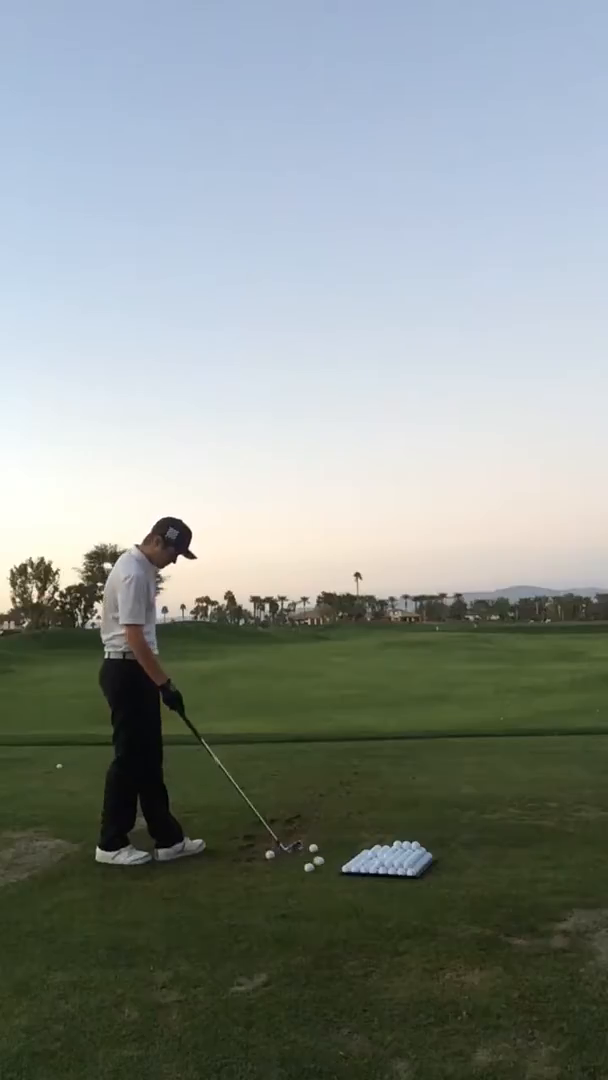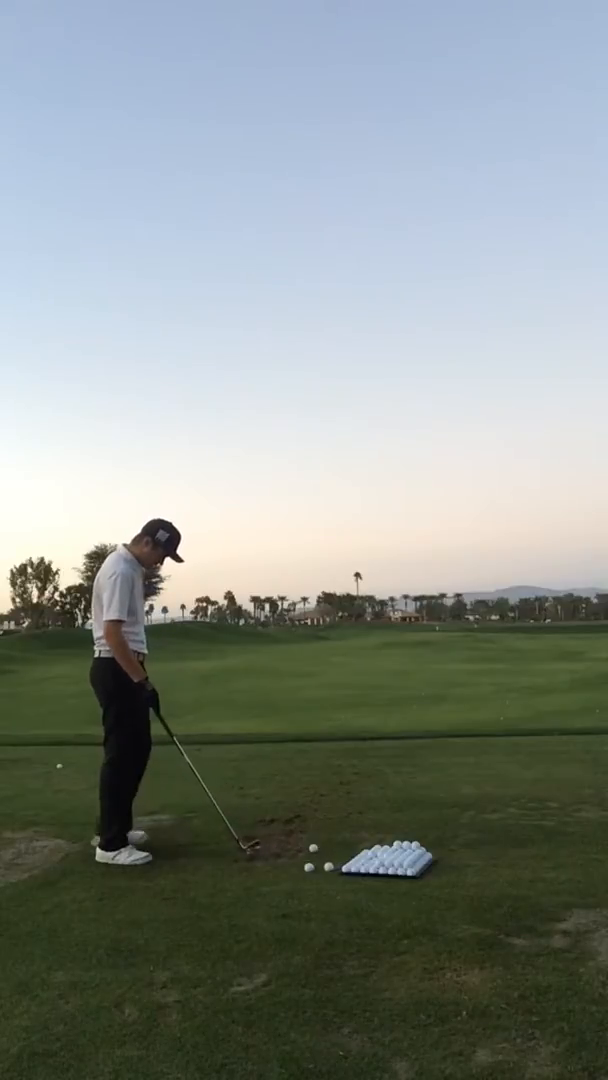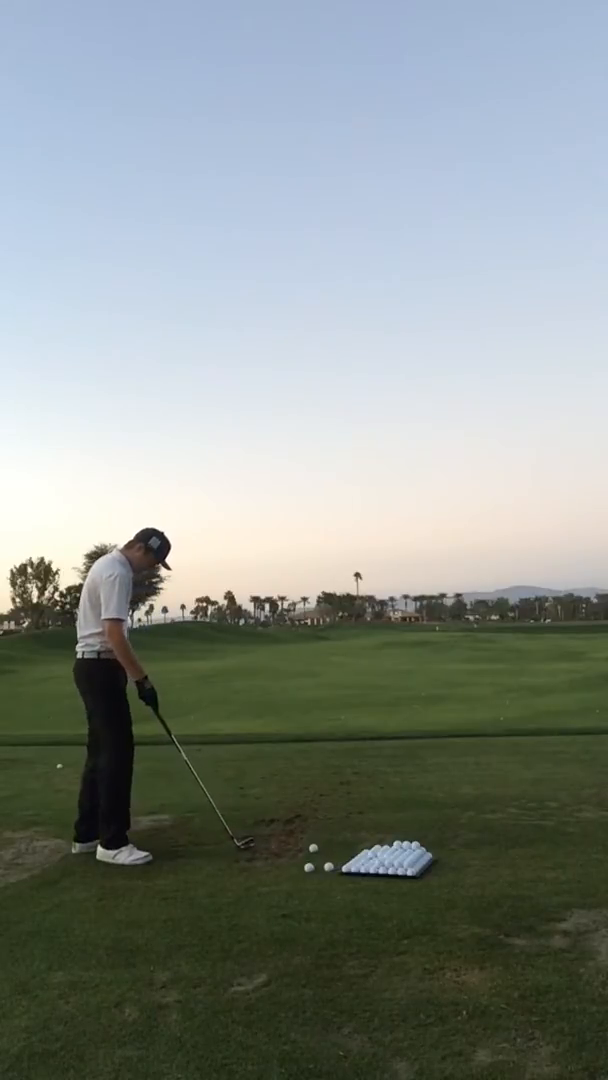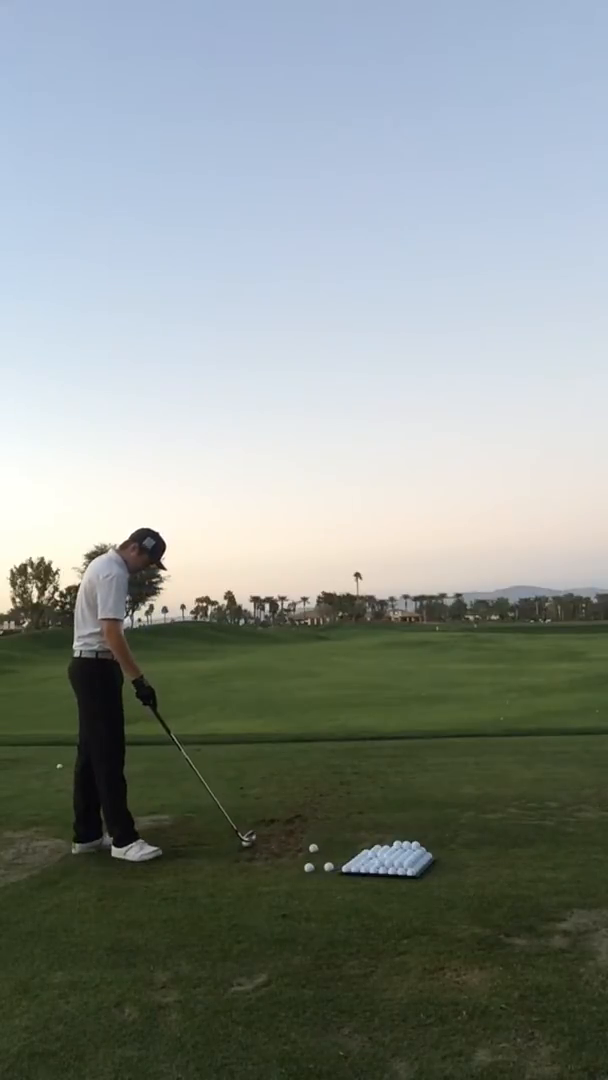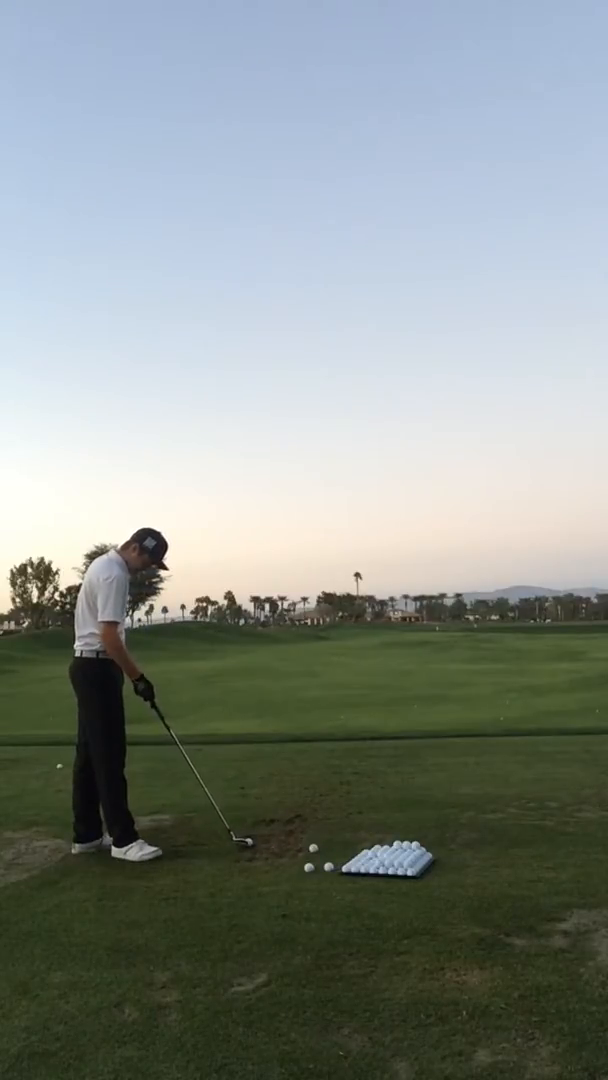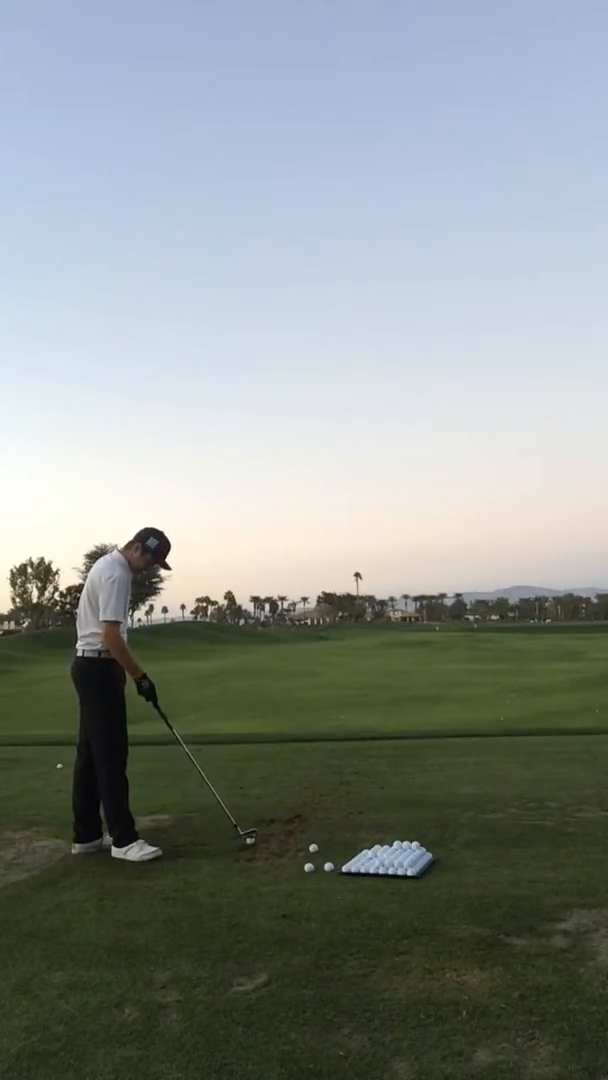
dt=0.7s
person 1, frame 1
left shoulder: (140, 567)
right shoulder: (133, 574)
right elbow: (134, 637)
right wrist: (165, 684)
left hip: (135, 670)
right hip: (127, 672)
left knee: (148, 757)
right knee: (130, 757)
left ankle: (168, 839)
right ankle: (111, 843)
person 1, frame 2
left shoulder: (128, 566)
right shoulder: (121, 572)
right elbow: (112, 633)
right wrist: (142, 681)
left hip: (124, 670)
right hip: (117, 671)
left knee: (136, 749)
right knee: (122, 754)
left ankle: (113, 826)
right ankle: (111, 843)
person 1, frame 3
left shoulder: (108, 565)
right shoulder: (116, 573)
right elbow: (114, 634)
right wrist: (142, 679)
left hip: (94, 666)
right hip: (100, 668)
left knee: (101, 751)
right knee: (118, 751)
left ankle: (87, 833)
right ankle: (112, 841)
person 1, frame 4
left shoulder: (102, 565)
right shoulder: (114, 573)
right elbow: (112, 633)
right wrist: (139, 679)
left hip: (88, 665)
right hip: (97, 668)
left knee: (91, 752)
right knee: (108, 754)
left ankle: (87, 834)
right ankle: (123, 838)
person 1, frame 5
left shoulder: (104, 564)
right shoulder: (114, 574)
right elbow: (109, 636)
right wrist: (138, 677)
left hip: (88, 665)
right hip: (98, 668)
left knee: (90, 753)
right knee: (109, 754)
left ankle: (86, 834)
right ankle: (123, 838)
person 1, frame 6
left shoulder: (107, 565)
right shoulder: (116, 575)
right elbow: (111, 636)
right wrist: (140, 677)
left hip: (90, 665)
right hip: (99, 668)
left knee: (91, 753)
right knee: (111, 754)
left ankle: (86, 834)
right ankle: (123, 838)
